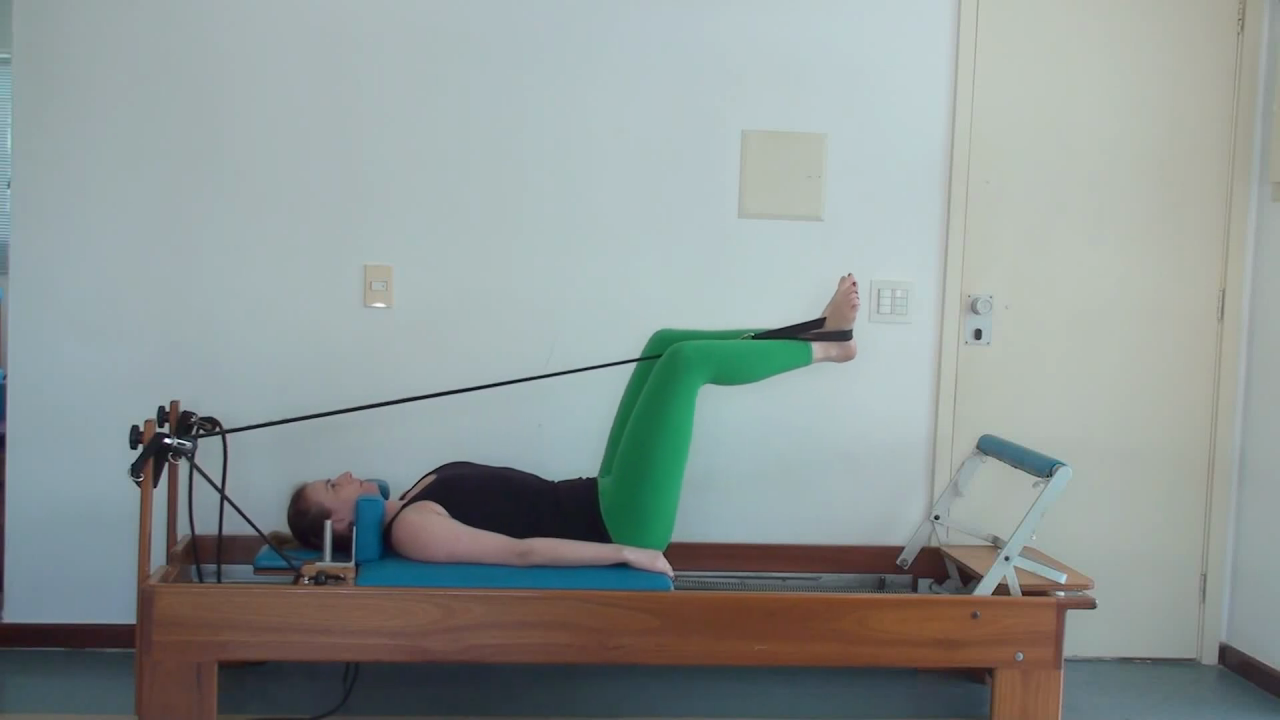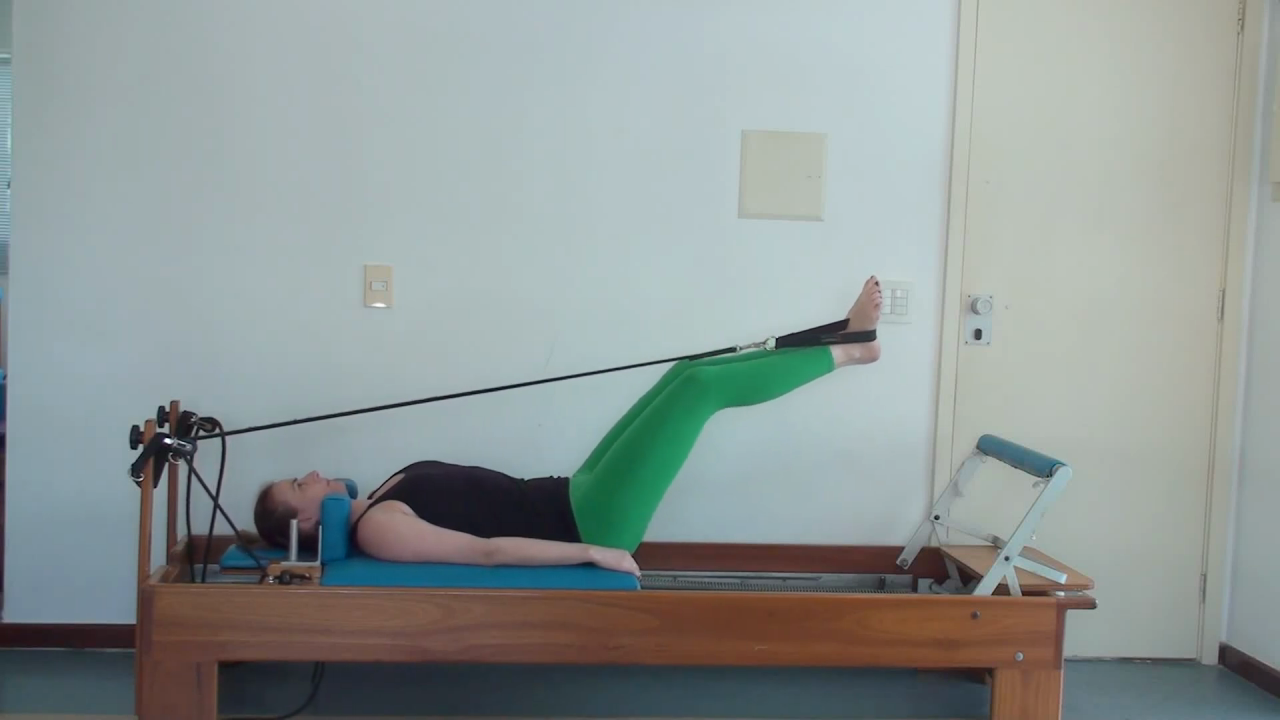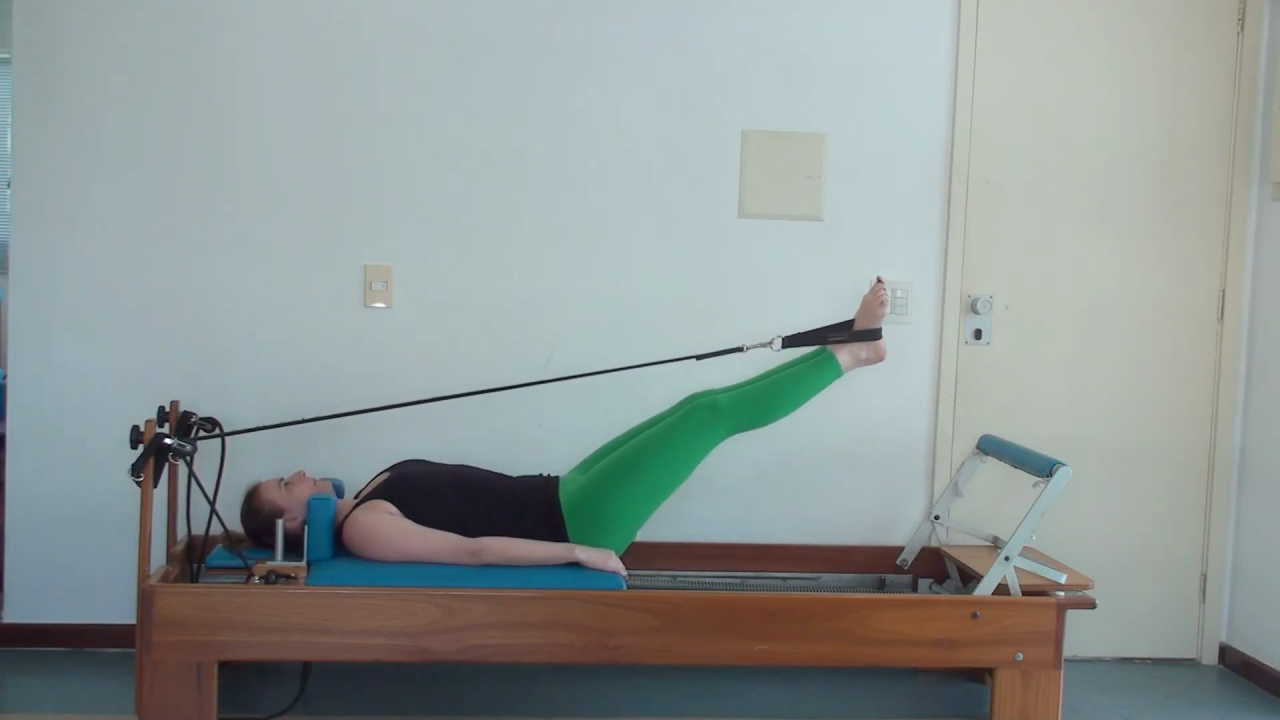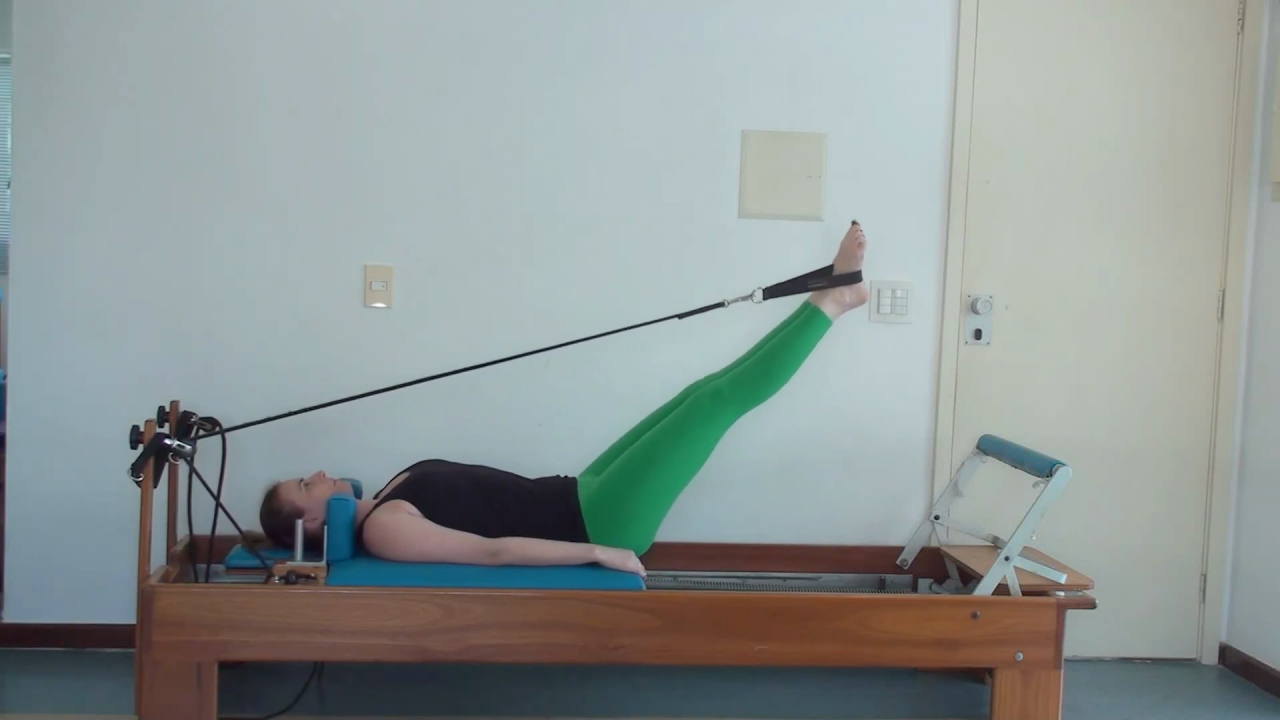
dt=1s
person 1, frame 1
left shoulder: (418, 498)
right shoulder: (411, 531)
right elbow: (520, 552)
right wrist: (625, 552)
left hip: (599, 499)
right hip: (618, 524)
left knee: (666, 343)
right knee: (685, 361)
left ankle: (812, 335)
right ankle: (822, 350)
person 1, frame 2
left shoulder: (382, 500)
right shoulder: (377, 530)
right elbow: (487, 550)
right wrist: (592, 553)
left hip: (572, 496)
right hip: (586, 522)
left knee: (689, 372)
right knee: (703, 386)
left ankle: (839, 340)
right ankle: (846, 352)
person 1, frame 3
left shoulder: (370, 499)
right shoulder: (362, 530)
right elbow: (471, 550)
right wrist: (578, 553)
left hip: (561, 496)
right hip: (572, 522)
left knee: (704, 403)
right knee: (714, 412)
left ankle: (847, 347)
right ankle: (848, 355)
person 1, frame 4
left shoulder: (391, 499)
right shoulder: (382, 530)
right elbow: (490, 550)
right wrist: (595, 552)
left hip: (576, 495)
right hip: (594, 522)
left knee: (706, 391)
right knee: (718, 399)
left ankle: (829, 299)
right ankle: (827, 304)
